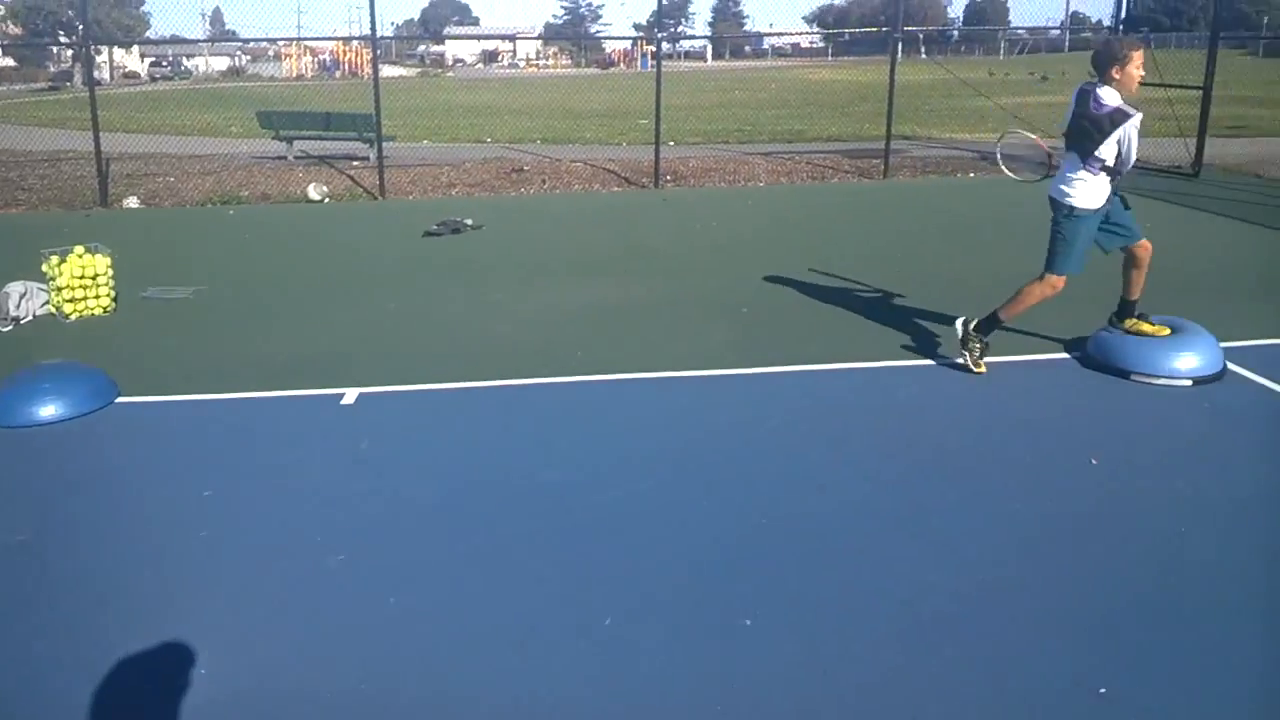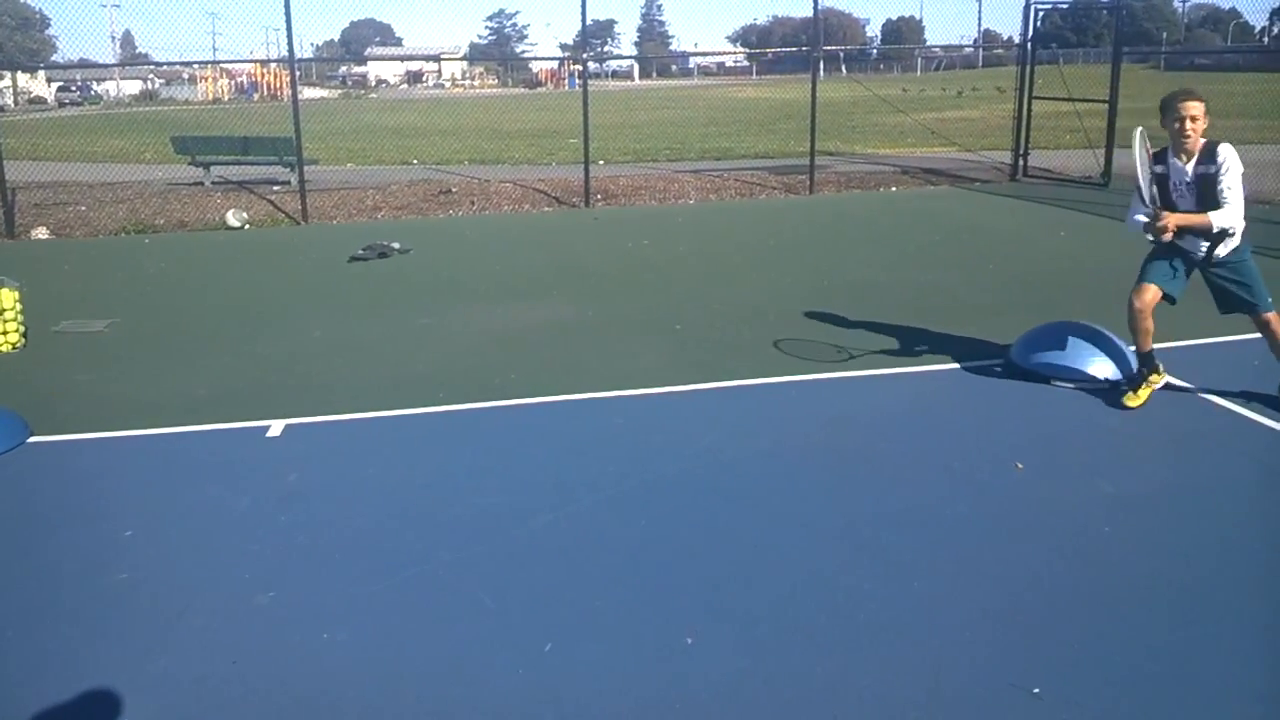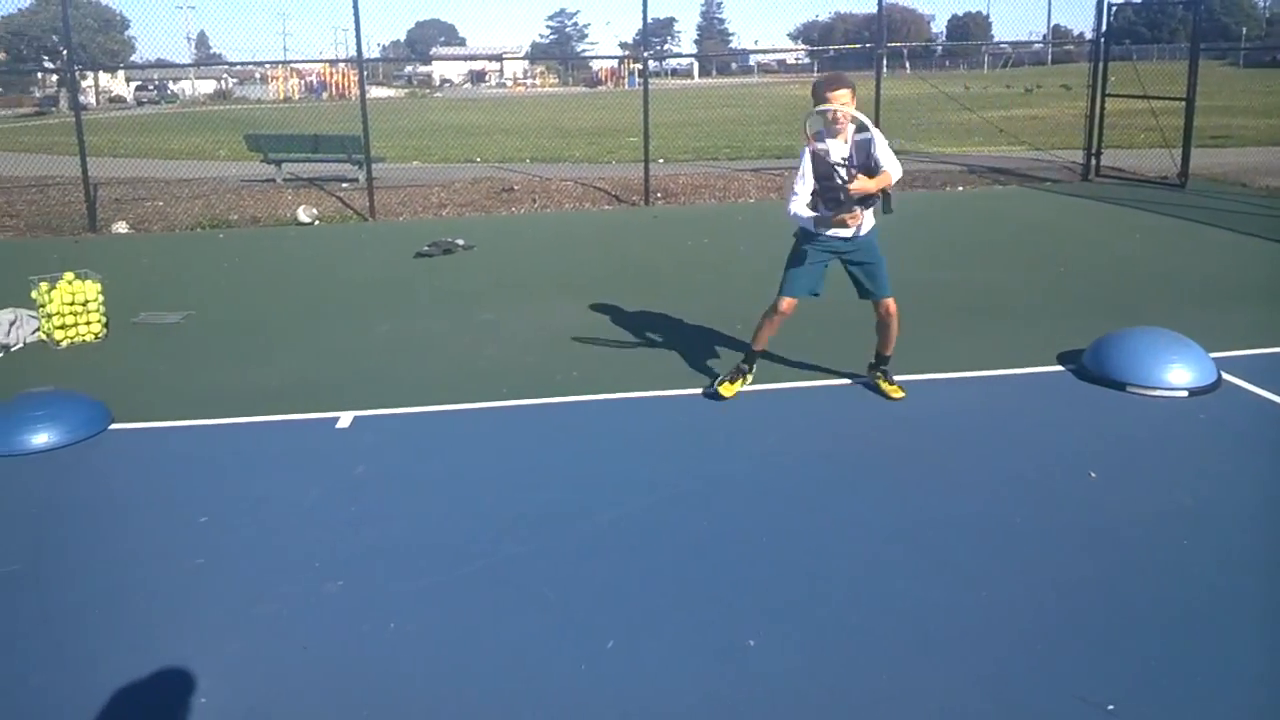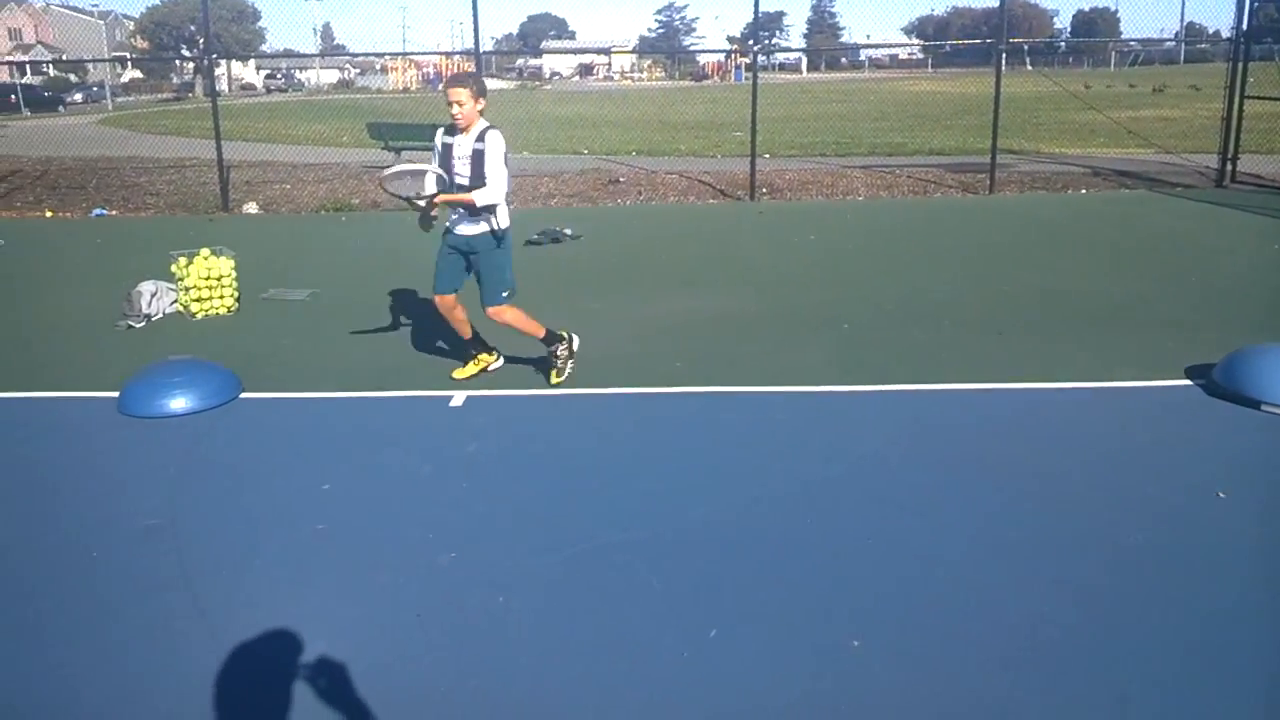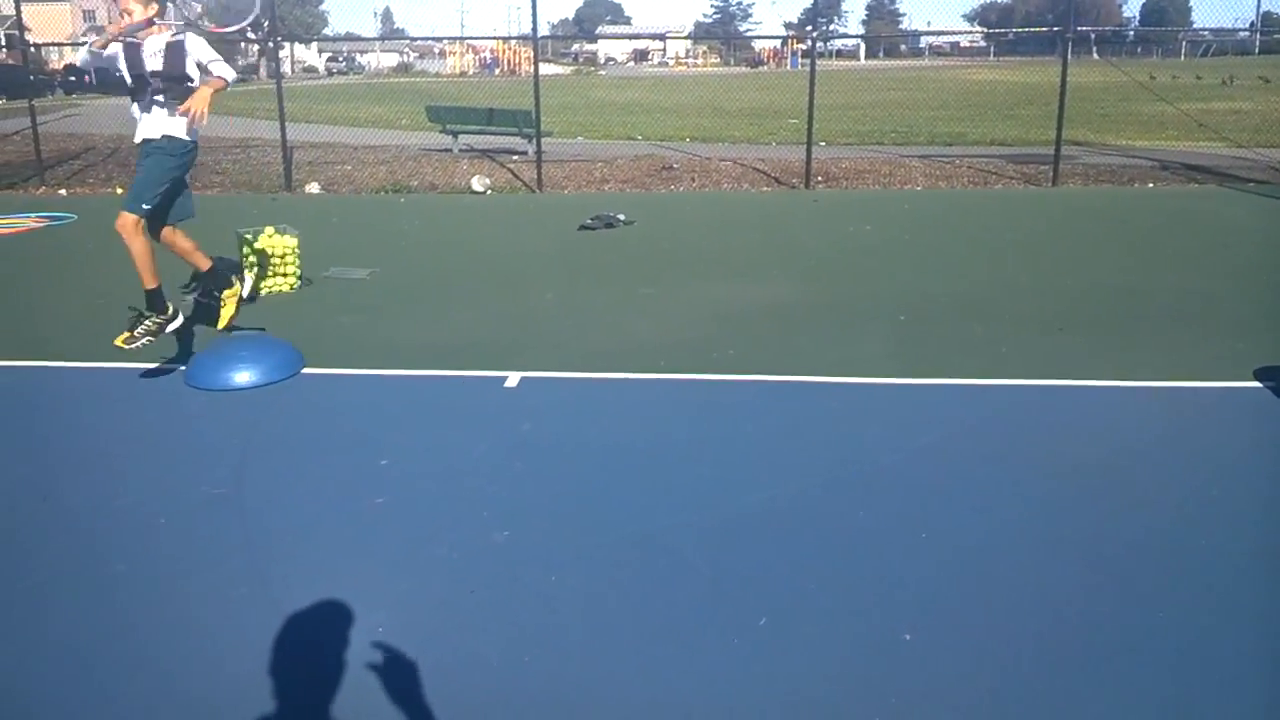
dt=1s
person 1, frame 1
left shoulder: (1087, 98)
right shoulder: (1126, 119)
left elbow: (1078, 141)
right elbow: (1126, 162)
left hip: (1098, 195)
right hip: (1080, 201)
left knee: (1141, 250)
right knee: (1053, 282)
left ankle: (1126, 315)
right ankle: (976, 331)
person 1, frame 2
left shoulder: (1223, 156)
right shoulder: (1154, 165)
left elbow: (1234, 216)
right elbow: (1138, 216)
left wrist: (1179, 220)
right wrist: (1151, 225)
left hip: (1224, 248)
right hip: (1174, 248)
right knee: (1139, 305)
right ankle: (1148, 372)
person 1, frame 3
left shoulder: (868, 134)
right shoulder: (813, 147)
left elbow: (893, 169)
right elbow: (799, 208)
left wrist: (871, 185)
right wrist: (832, 218)
left hip: (860, 236)
right hip: (820, 235)
left knee: (888, 308)
right knee: (784, 306)
left ankle: (881, 368)
right ankle: (746, 366)
person 1, frame 4
left shoulder: (491, 140)
right shoulder: (444, 136)
left elbow: (495, 195)
right elbow: (440, 178)
left wrist: (449, 197)
right wrist: (433, 202)
left hip: (487, 233)
right hip: (456, 232)
left knee: (497, 312)
right knee: (443, 300)
left ankle: (560, 343)
right ankle: (485, 354)
person 1, frame 5
left shoulder: (186, 44)
right shoulder: (122, 46)
left elbow: (226, 73)
right elbow: (88, 59)
left wrist: (206, 90)
right wrist: (107, 37)
left hip: (173, 144)
right hip: (149, 144)
left knee: (127, 223)
right knee: (166, 232)
left ankle: (159, 310)
right ankle: (229, 280)
